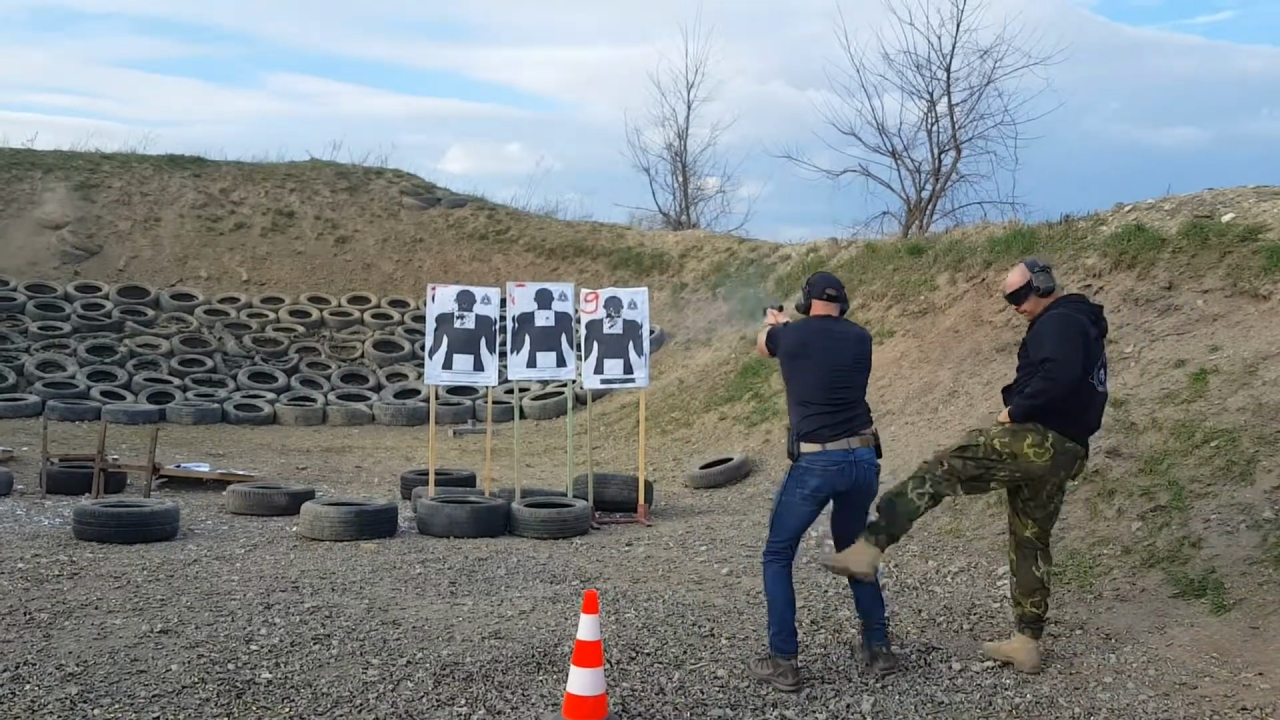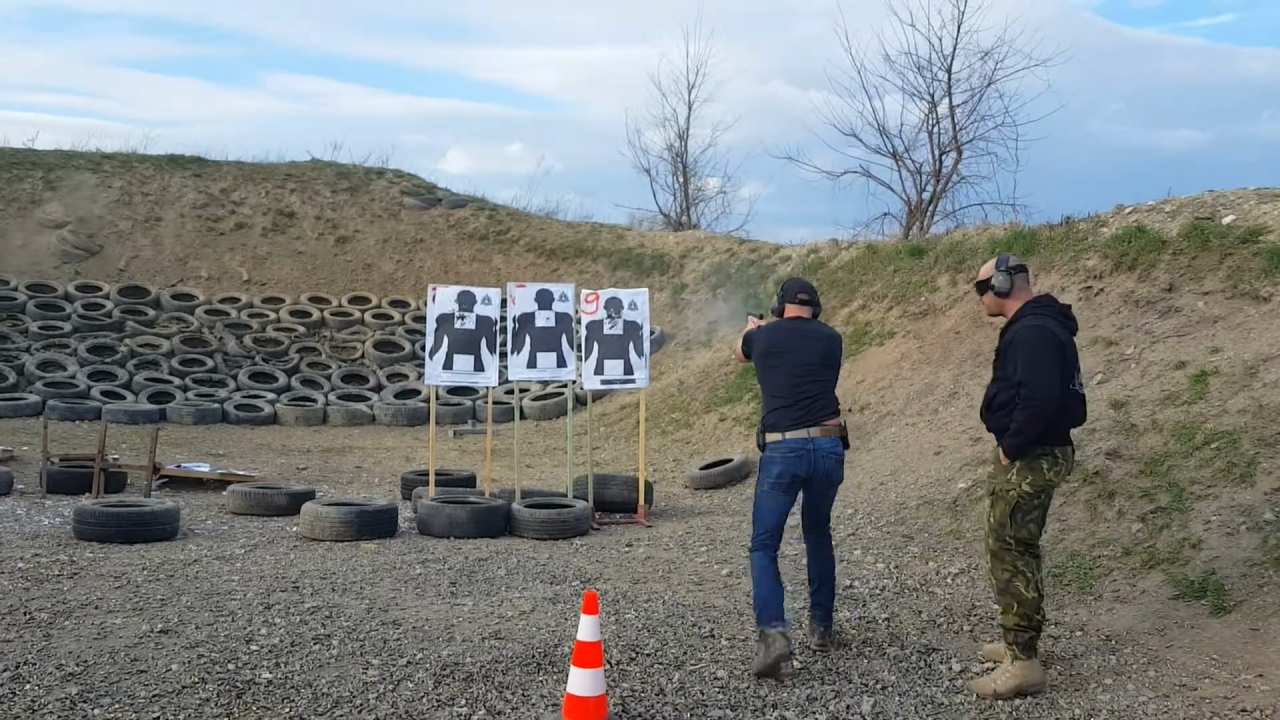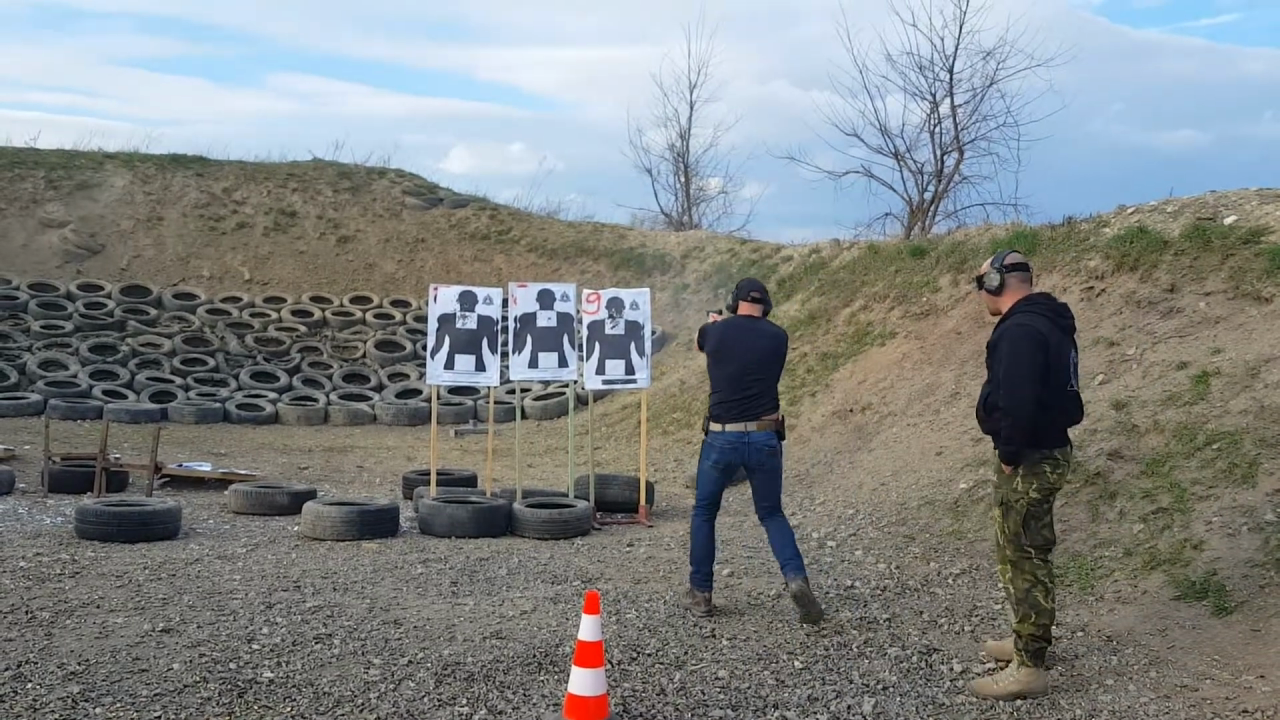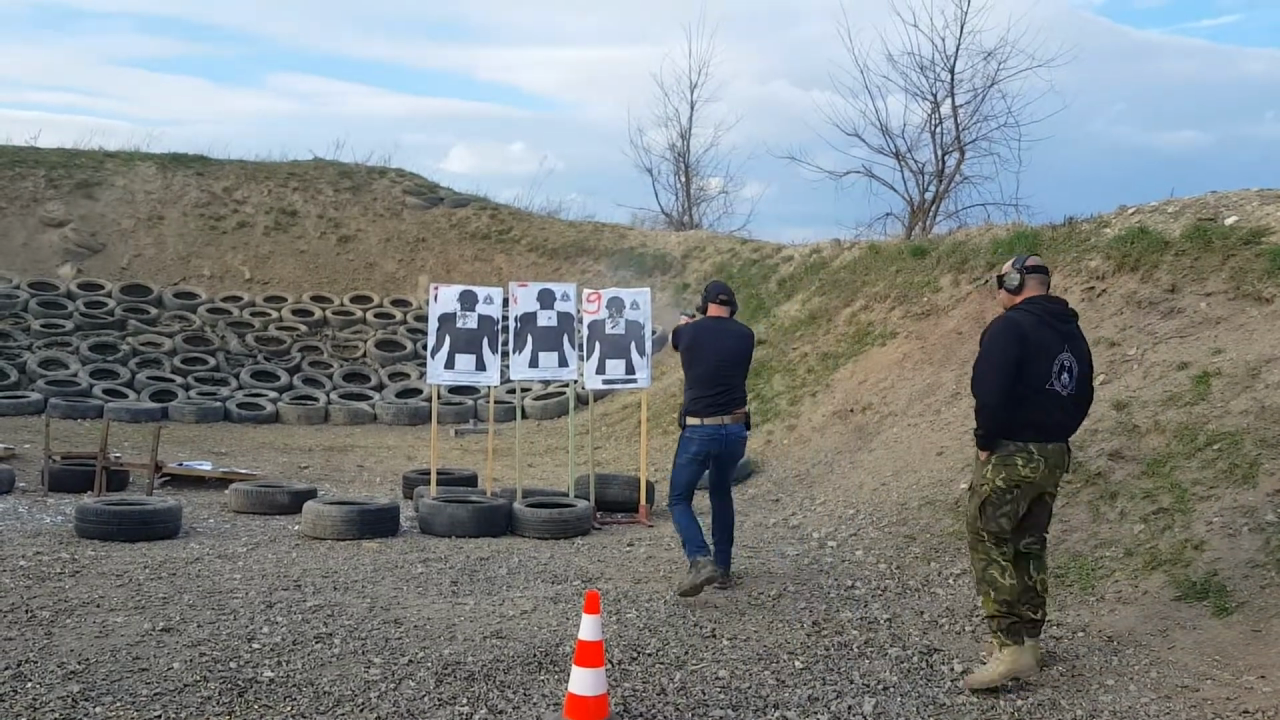
dt=0.5s
person 1, frame 1
left shoulder: (1059, 321)
right shoulder: (1081, 325)
left elbow: (1059, 375)
right elbow: (1080, 390)
left wrist: (1016, 410)
left hip: (1034, 439)
right hip: (1066, 452)
left knee: (933, 475)
right knee: (1031, 543)
left ankle: (867, 548)
right ankle: (1026, 642)
person 1, frame 2
left shoulder: (1031, 332)
right shoulder: (1041, 326)
left elbow: (1040, 400)
left wrist: (1012, 447)
left hip: (1026, 459)
right hip: (1042, 455)
left knee: (1006, 554)
right knee: (1022, 552)
left ankle: (1023, 664)
right ankle: (1021, 644)
person 1, frame 3
left shoulder: (1019, 331)
right shoulder: (1048, 323)
left elbow: (1020, 402)
left wrist: (1009, 455)
left hip: (1028, 461)
right hip: (1046, 453)
left knee: (1024, 560)
right knee: (1026, 555)
left ankle: (1030, 668)
right ankle: (1027, 644)
person 1, frame 4
left shoulder: (1010, 327)
right shoulder: (1072, 333)
left elbow: (988, 391)
right elbow: (1082, 397)
left wrist: (985, 441)
left hip: (1011, 454)
right hip: (1052, 455)
left knee: (989, 544)
right knee: (1029, 548)
left ankle: (1012, 650)
right ankle: (1027, 641)
person 2, frame 1
left shoulder: (789, 336)
right shoulder: (860, 338)
left elbow: (763, 344)
left wrist: (772, 322)
left hip: (815, 463)
right hip: (863, 459)
left knee: (778, 556)
right knee: (851, 549)
left ankle: (783, 661)
right ankle: (878, 647)
person 2, frame 2
left shoulder: (762, 338)
right shoulder: (831, 339)
left elbow: (742, 353)
left hip: (781, 451)
right hip: (827, 447)
left knee: (764, 548)
right knee: (818, 536)
left ankle: (774, 634)
right ankle: (822, 628)
person 2, frame 3
left shoulder: (713, 331)
right shoulder: (778, 337)
left hip: (722, 439)
right hip: (764, 438)
left knee: (704, 513)
right knee: (771, 514)
left ankle: (700, 593)
right ankle: (796, 579)
person 2, frame 4
left shoulder: (688, 332)
right shoulder: (745, 335)
left hip: (698, 431)
right hip: (735, 430)
left knee: (679, 499)
right knee: (721, 493)
left ankle: (701, 561)
right ankle: (722, 569)
